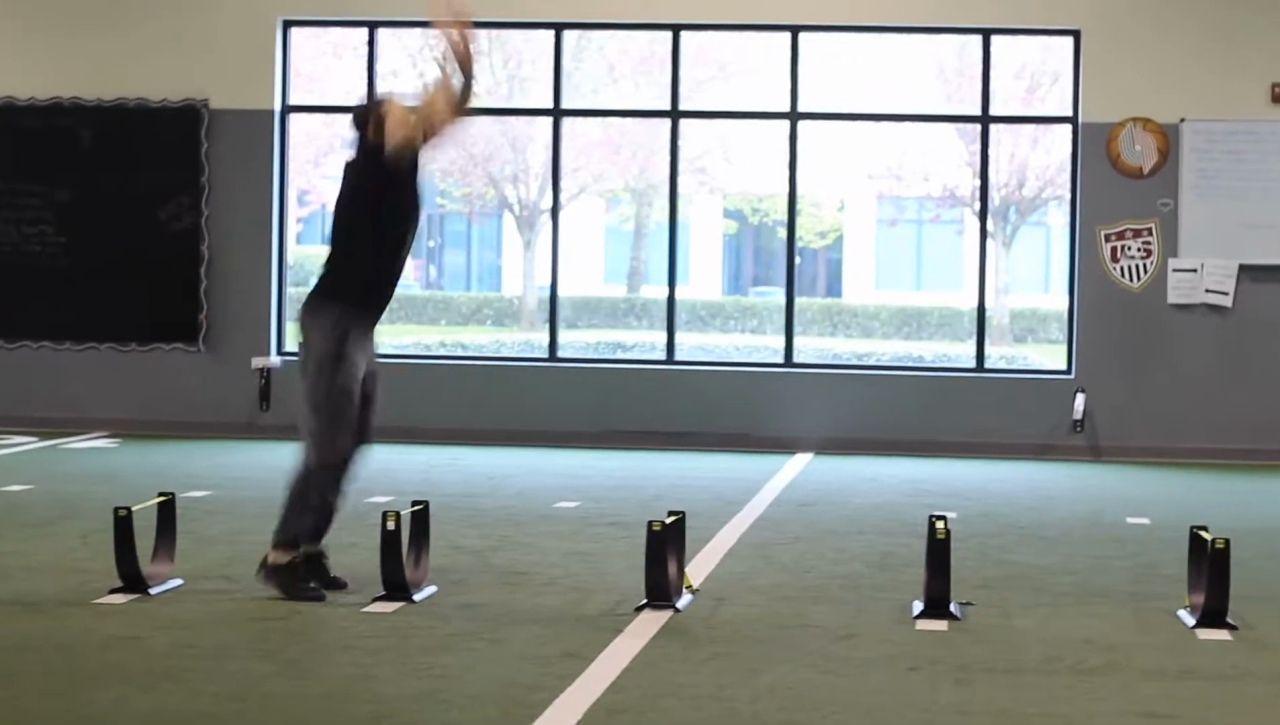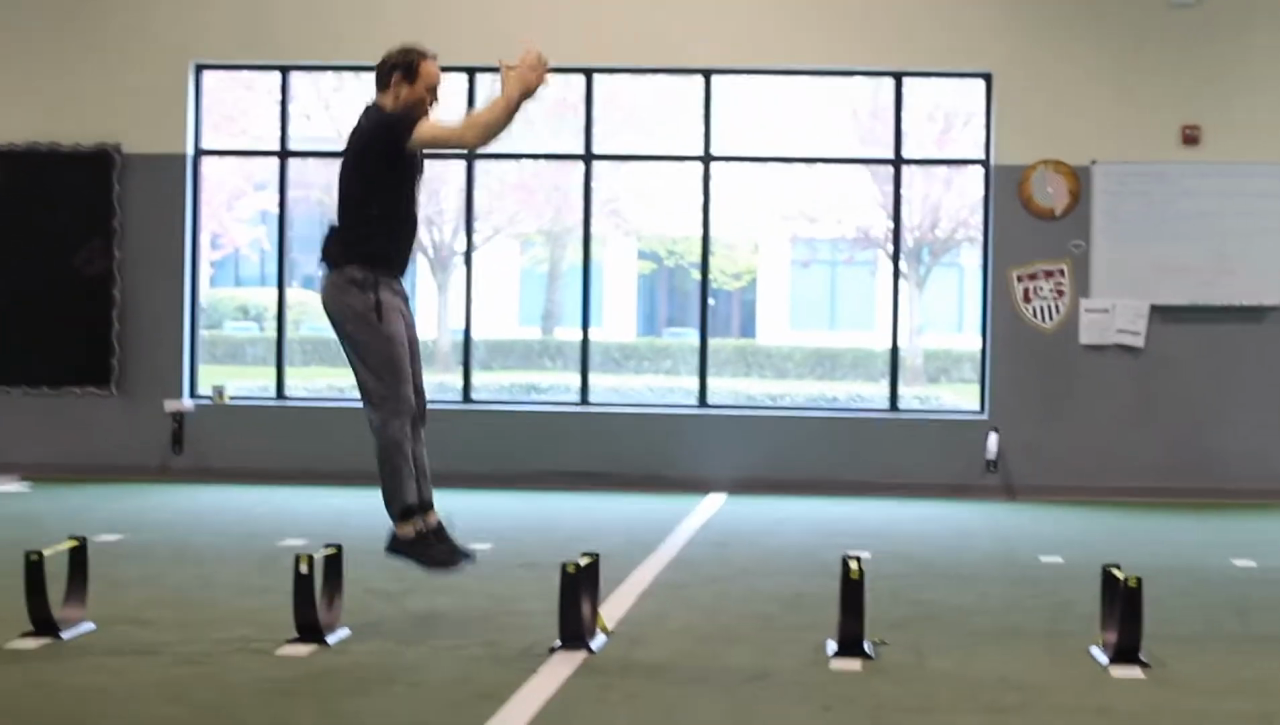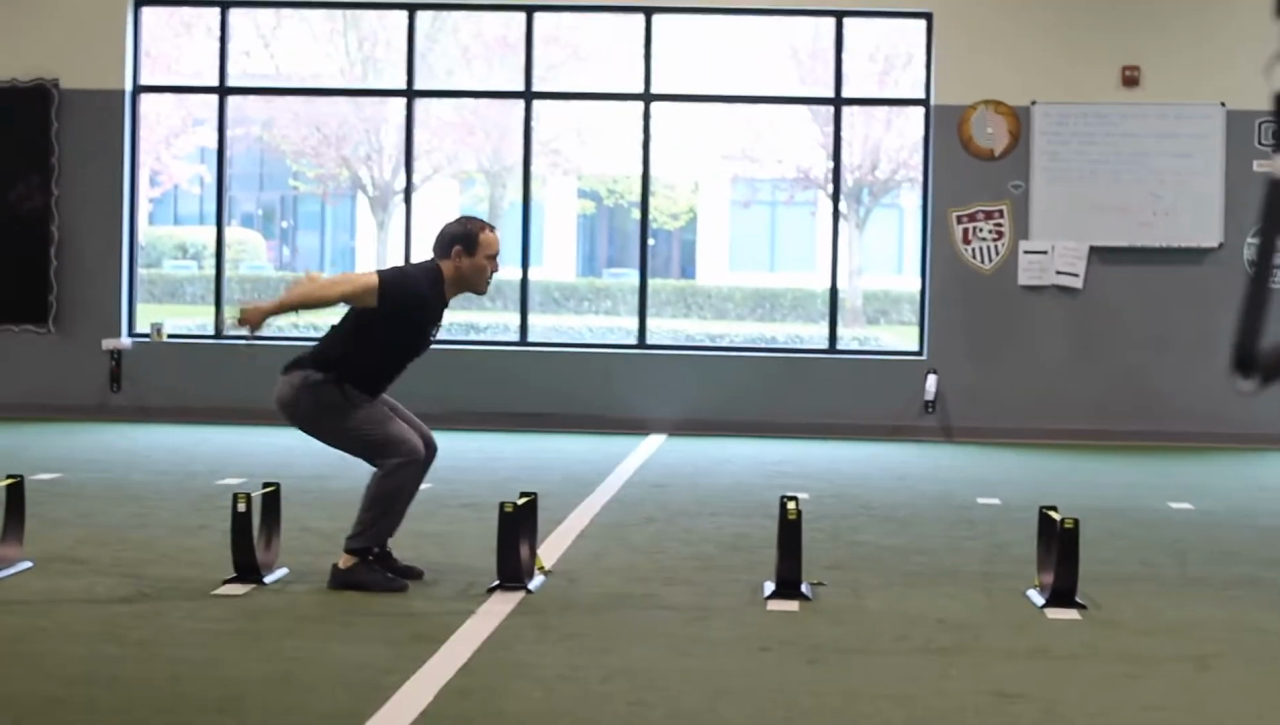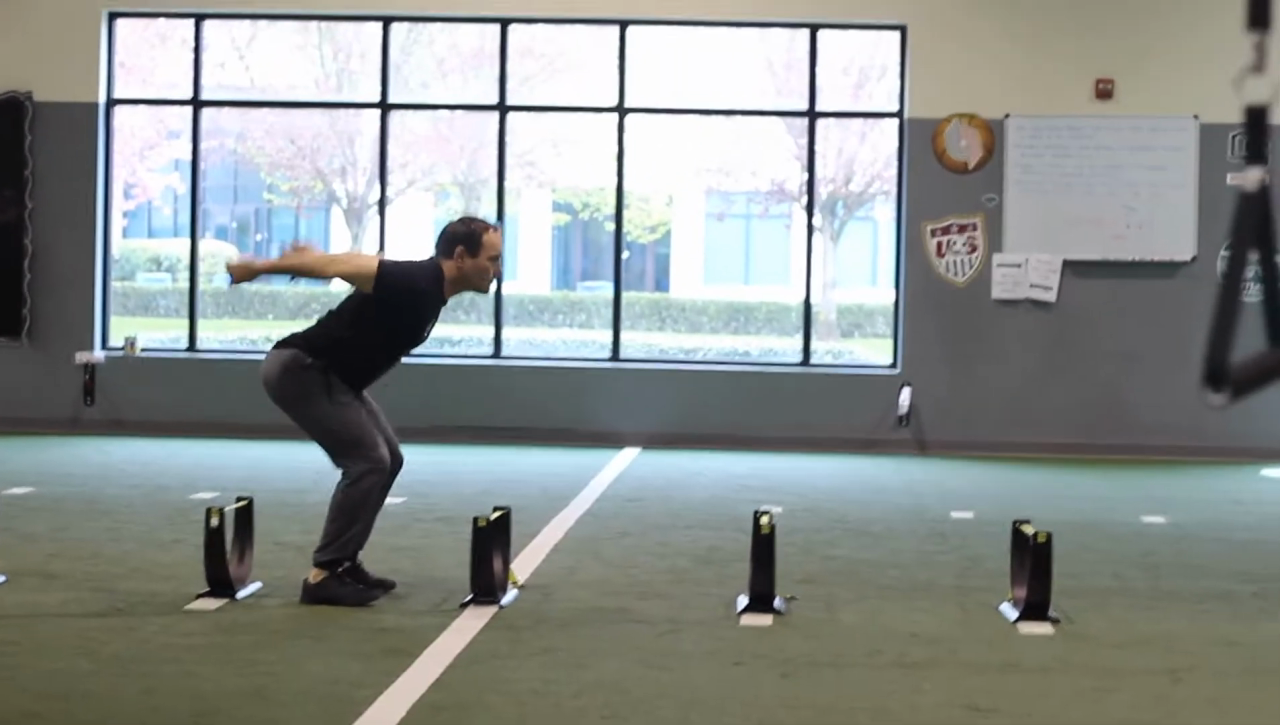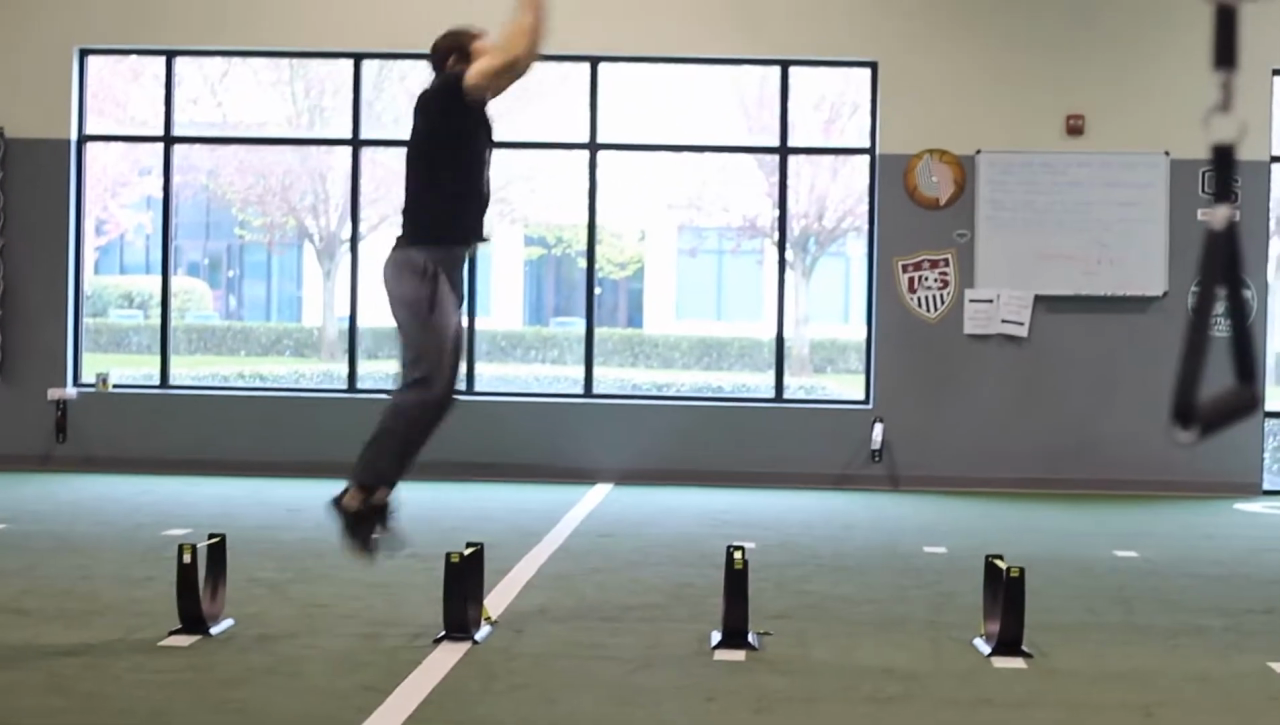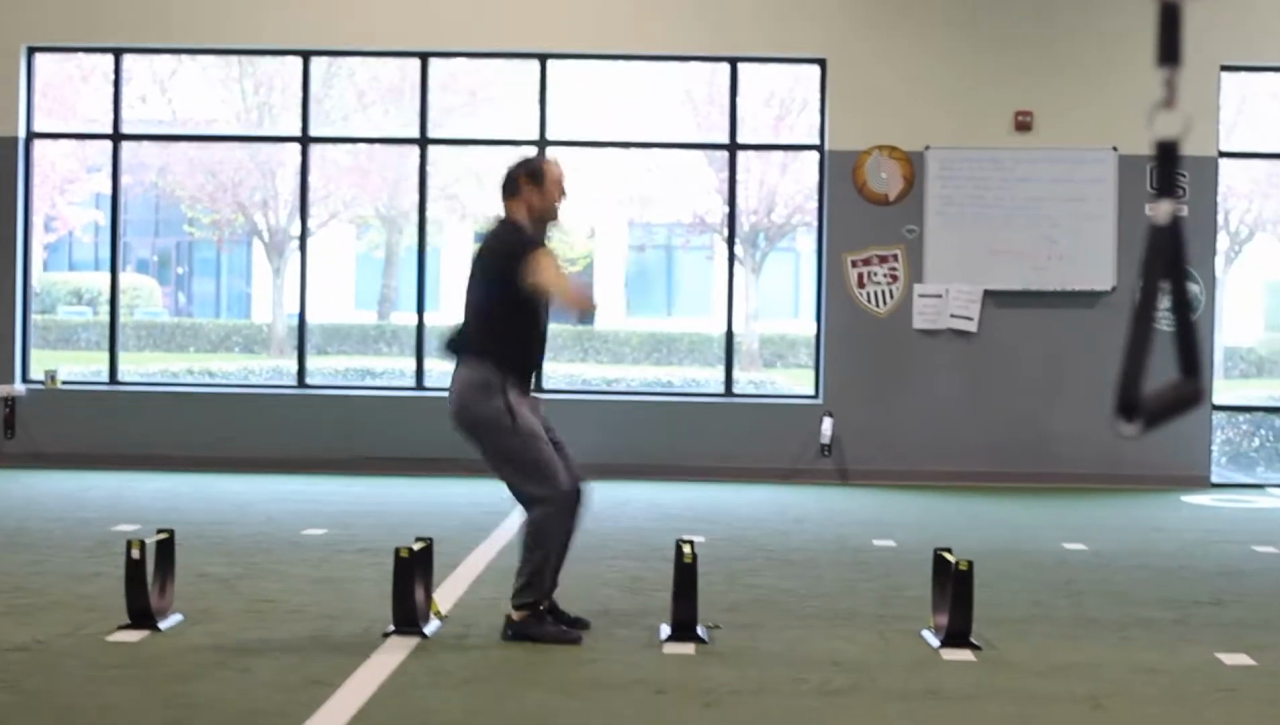
dt=0.5s
person 1, frame 1
left shoulder: (395, 165)
right shoulder: (373, 167)
left elbow: (446, 113)
right elbow: (421, 129)
left wrist: (465, 64)
right wrist: (459, 64)
left hip: (354, 325)
right hip: (334, 324)
left knee: (346, 443)
right knee: (330, 446)
left ankle: (305, 547)
right ankle: (285, 556)
person 1, frame 2
left shoulder: (396, 130)
right shoulder: (382, 125)
left elbow: (473, 134)
right elbow: (468, 136)
left wrist: (516, 93)
right wrist: (514, 89)
left hip: (383, 286)
right hip: (360, 285)
left knee: (409, 408)
right knee: (394, 407)
left ankle: (422, 521)
right ankle: (410, 525)
person 1, frame 3
left shoulder: (431, 288)
right shoulder: (415, 288)
left elbow: (343, 285)
right elbow: (339, 288)
left wrist: (312, 285)
right wrist: (266, 311)
left hip: (344, 386)
right hip: (313, 388)
left knee: (421, 448)
right knee: (404, 453)
left ankle: (372, 550)
right ankle: (354, 562)
person 1, frame 4
left shoulder: (431, 287)
right shoulder: (414, 284)
left elbow: (354, 261)
right elbow: (336, 266)
left wrist: (307, 257)
right wrist: (260, 269)
left hip: (329, 375)
right hip: (299, 369)
left knee: (387, 461)
right knee: (370, 462)
left ankle: (342, 564)
right ankle: (323, 575)
person 1, frame 5
left shoulder: (452, 106)
right shoulder: (444, 97)
left elbow: (515, 58)
right elbow: (515, 54)
left hip: (440, 268)
right hip: (420, 268)
left knee: (437, 390)
right knee: (427, 386)
left ankle: (371, 491)
right ankle: (360, 494)
person 1, frame 6
left shoulder: (519, 240)
right shoulder: (514, 241)
right elbow: (563, 293)
right wrist: (579, 297)
left hip: (504, 389)
right hip: (488, 389)
left knee: (565, 490)
right knee: (553, 493)
left ankle: (538, 603)
right ankle: (525, 613)
